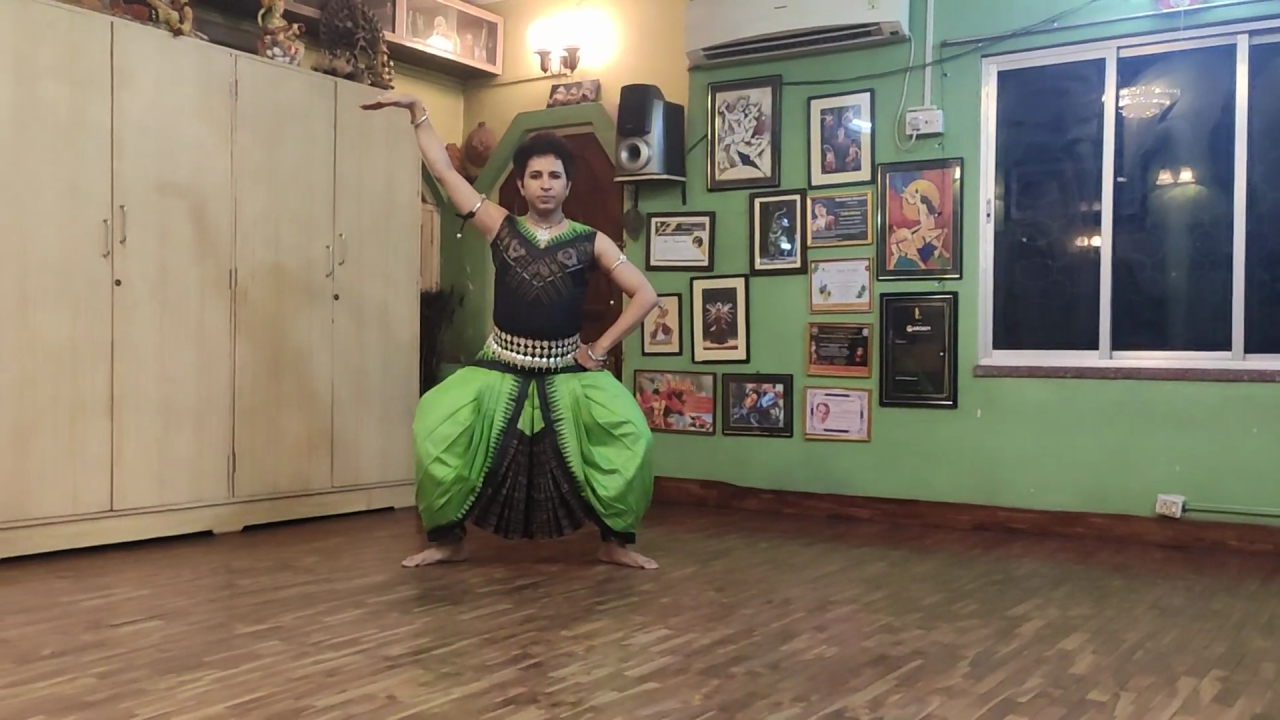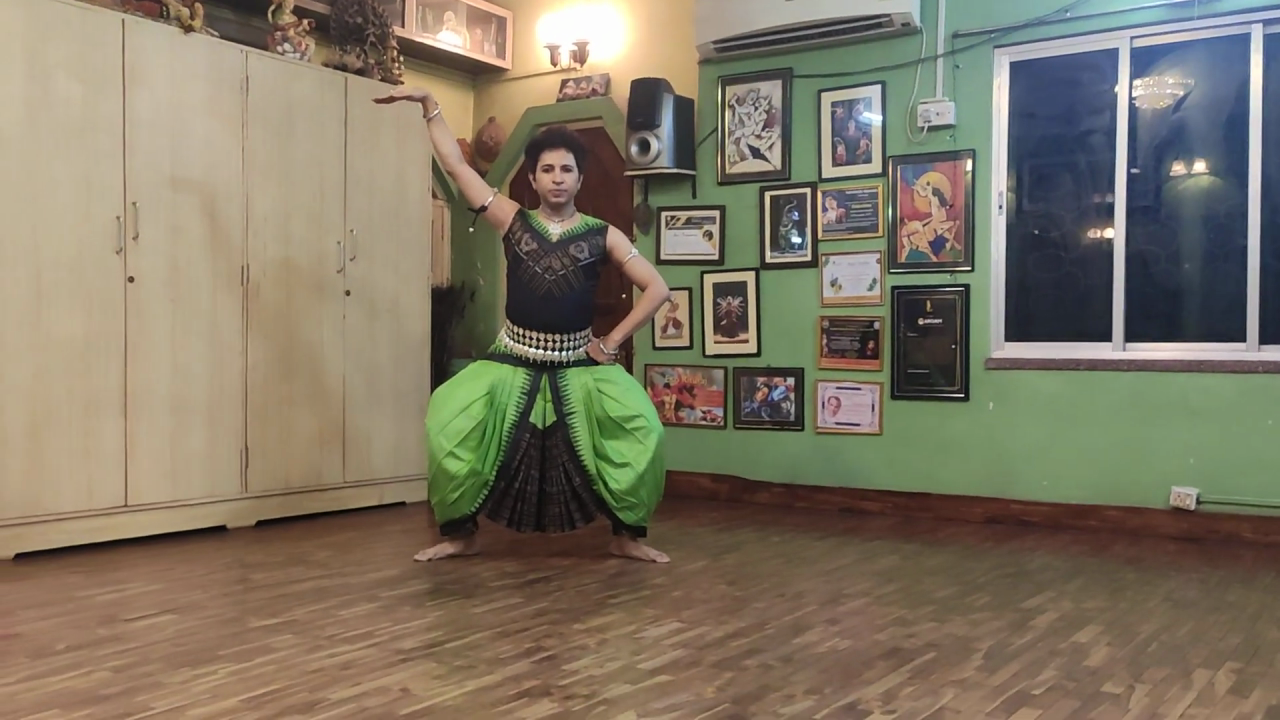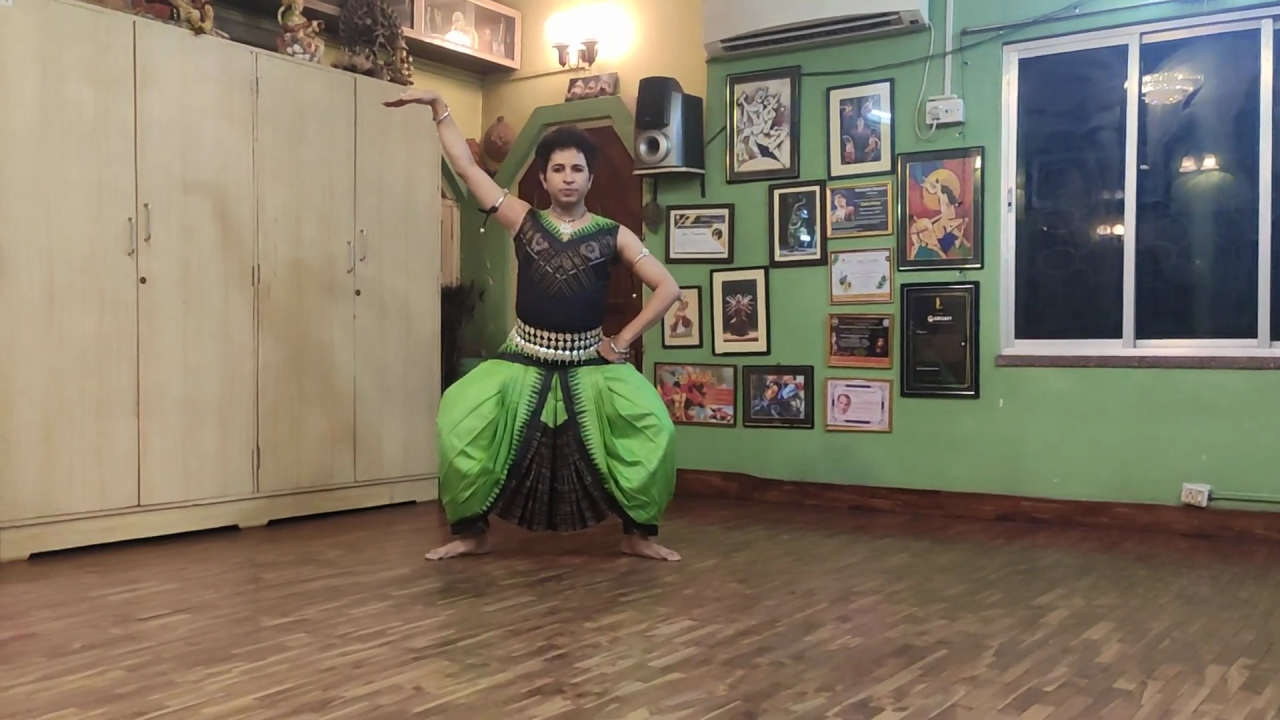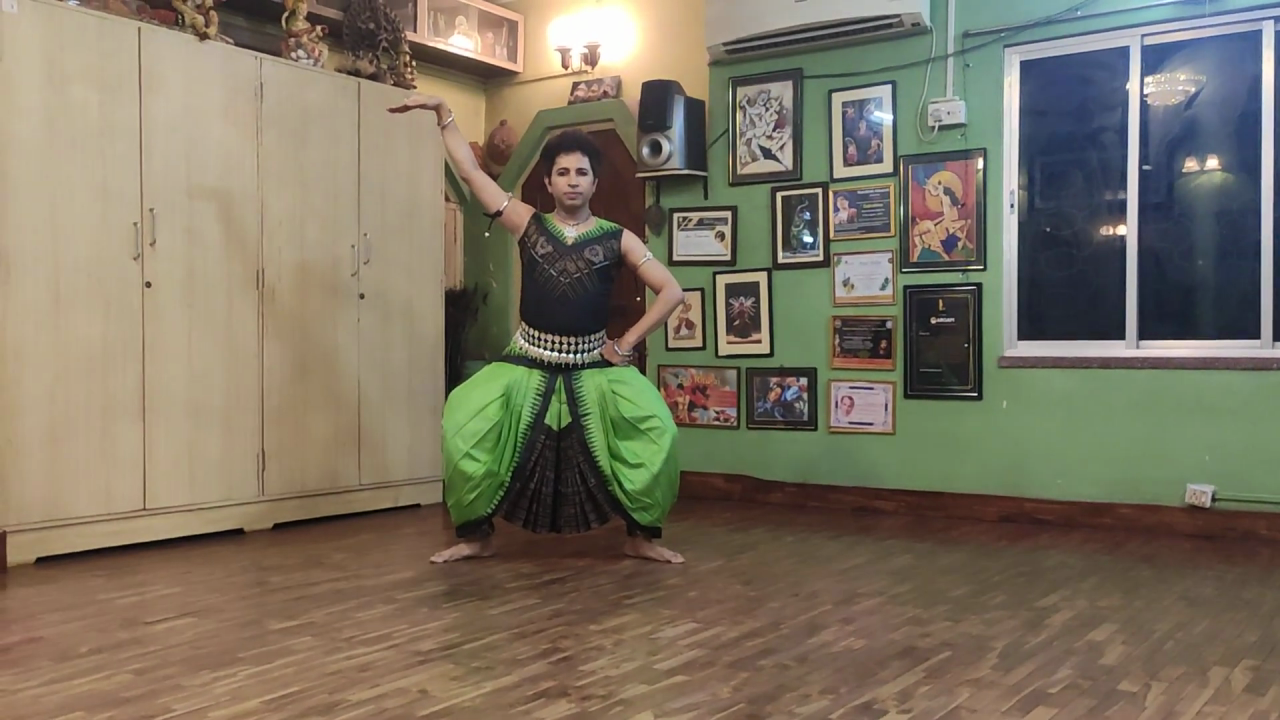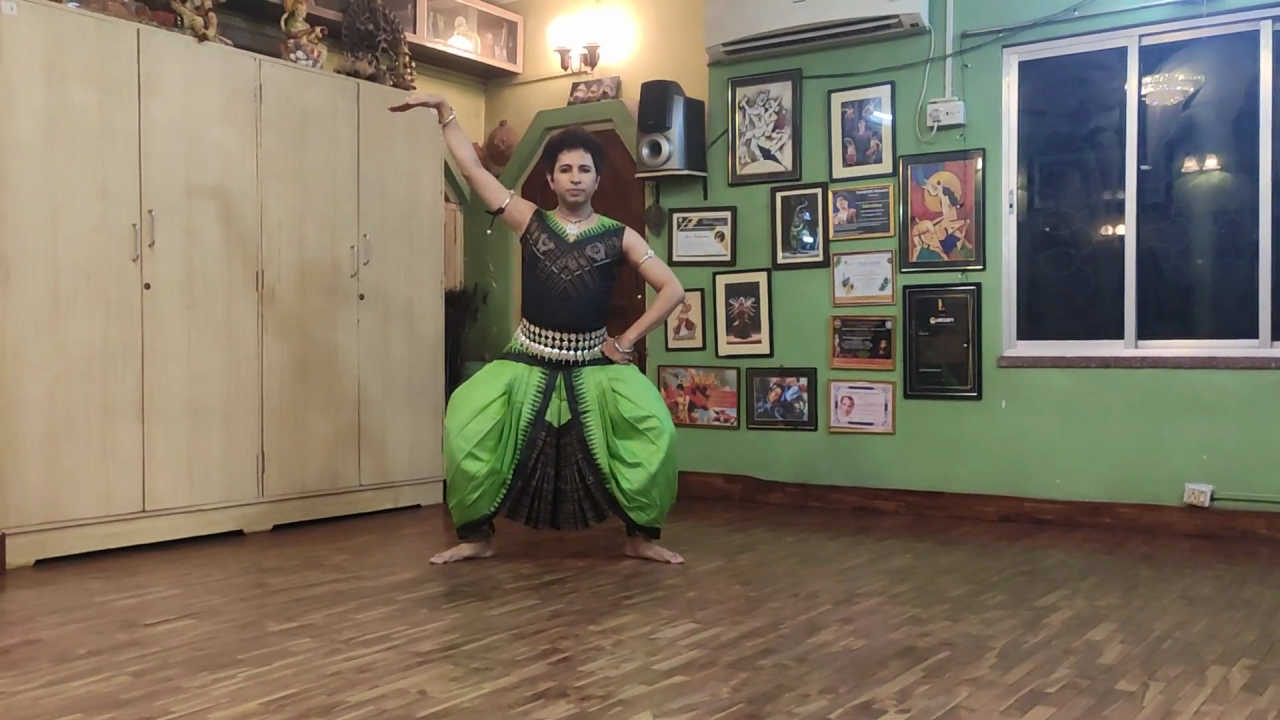
dt=0.4s
person 1, frame 1
left shoulder: (591, 242)
right shoulder: (501, 227)
left elbow: (645, 294)
right elbow: (444, 171)
left wrist: (601, 347)
right wrist: (417, 110)
left hip: (568, 371)
right hip: (502, 368)
left knee: (631, 436)
right knee: (435, 427)
left ankle: (615, 541)
right ankle: (448, 538)
person 1, frame 2
left shoulder: (602, 236)
right shoulder: (513, 221)
left elbow: (657, 289)
right elbow: (456, 166)
left wrist: (612, 342)
right wrist: (429, 104)
left hip: (579, 364)
right hip: (513, 361)
left knee: (643, 429)
right knee: (448, 421)
left ankle: (627, 535)
right ankle: (460, 533)
person 1, frame 3
left shoulder: (613, 235)
right shoulder: (523, 221)
left elbow: (668, 287)
right elbow: (466, 166)
left wrist: (624, 339)
right wrist: (438, 106)
left hip: (590, 363)
right hip: (524, 360)
left knee: (654, 428)
right knee: (458, 421)
left ankle: (638, 533)
right ankle: (471, 532)
person 1, frame 4
left shoulder: (618, 239)
right shoulder: (528, 225)
left elbow: (672, 291)
right elbow: (470, 171)
left wrist: (627, 343)
right wrist: (443, 112)
left hip: (594, 366)
right hip: (529, 363)
left knee: (657, 430)
right knee: (463, 423)
left ankle: (642, 535)
right ankle: (476, 534)
person 1, frame 5
left shoulder: (619, 237)
right shoulder: (530, 220)
left elbow: (672, 289)
right elbow: (472, 168)
left wrist: (627, 340)
right wrist: (444, 109)
left hip: (594, 363)
right hip: (529, 361)
left knee: (655, 428)
right knee: (466, 423)
left ankle: (641, 535)
right ankle: (476, 534)
